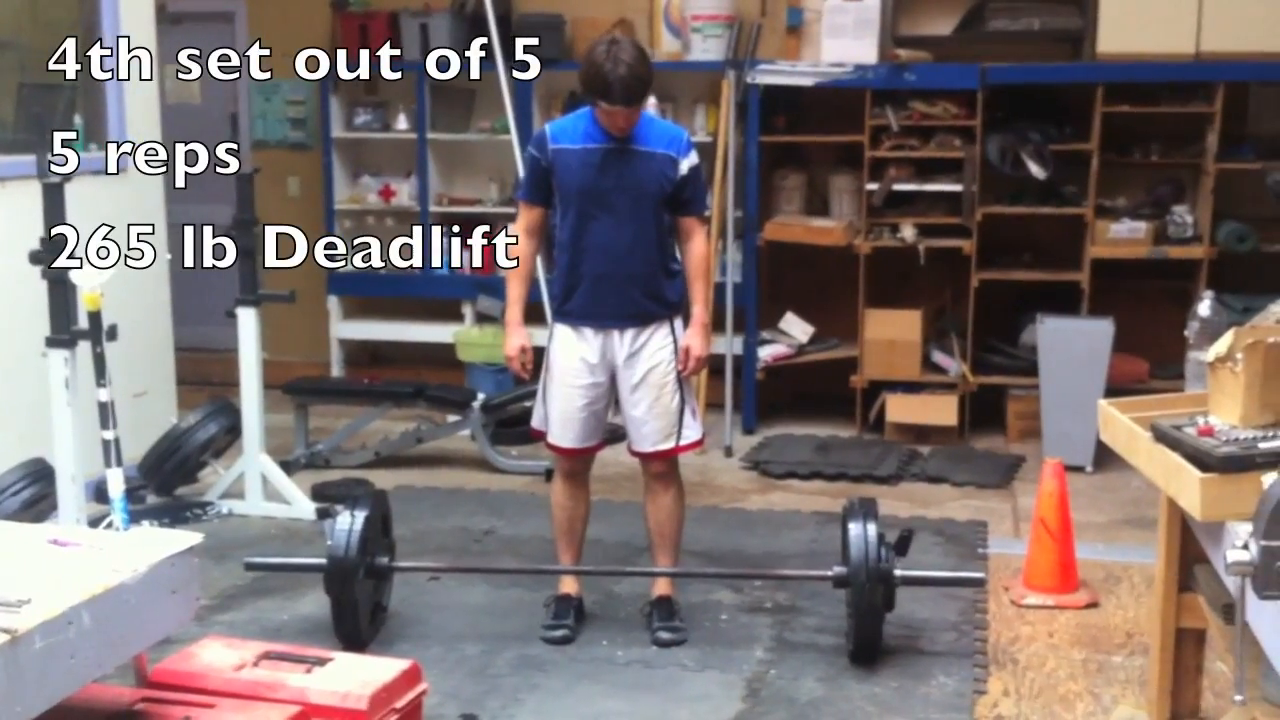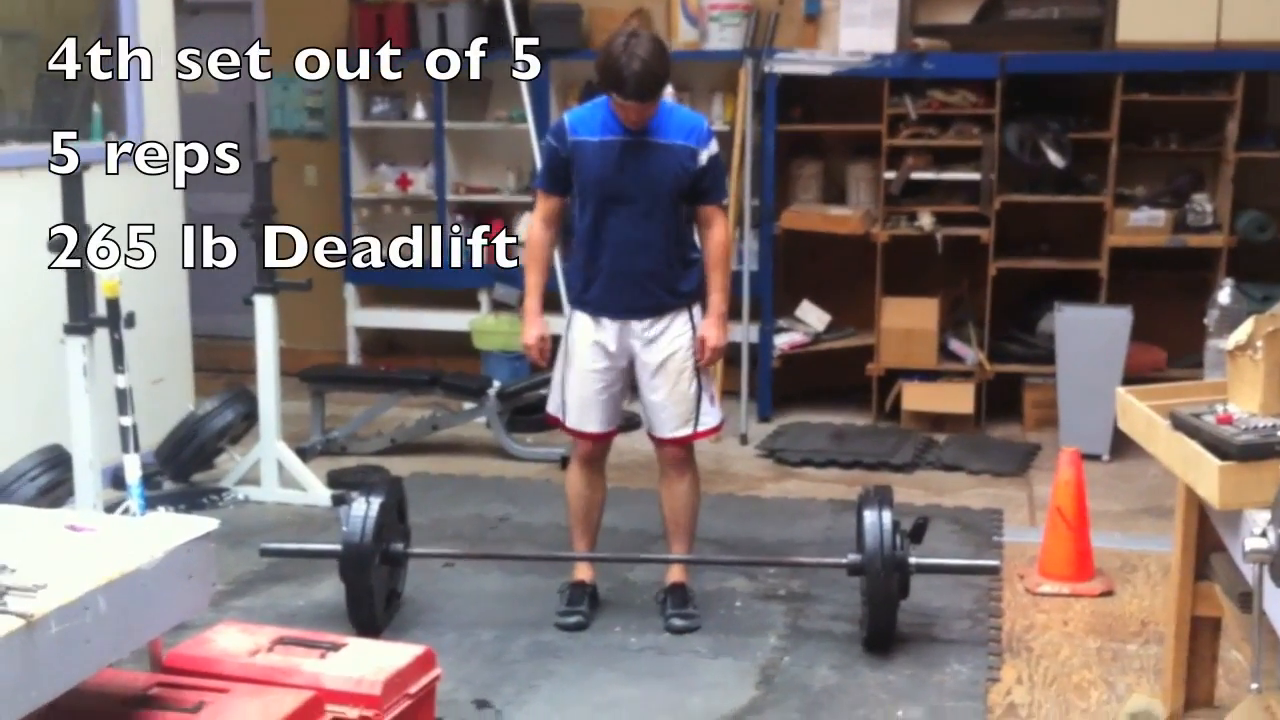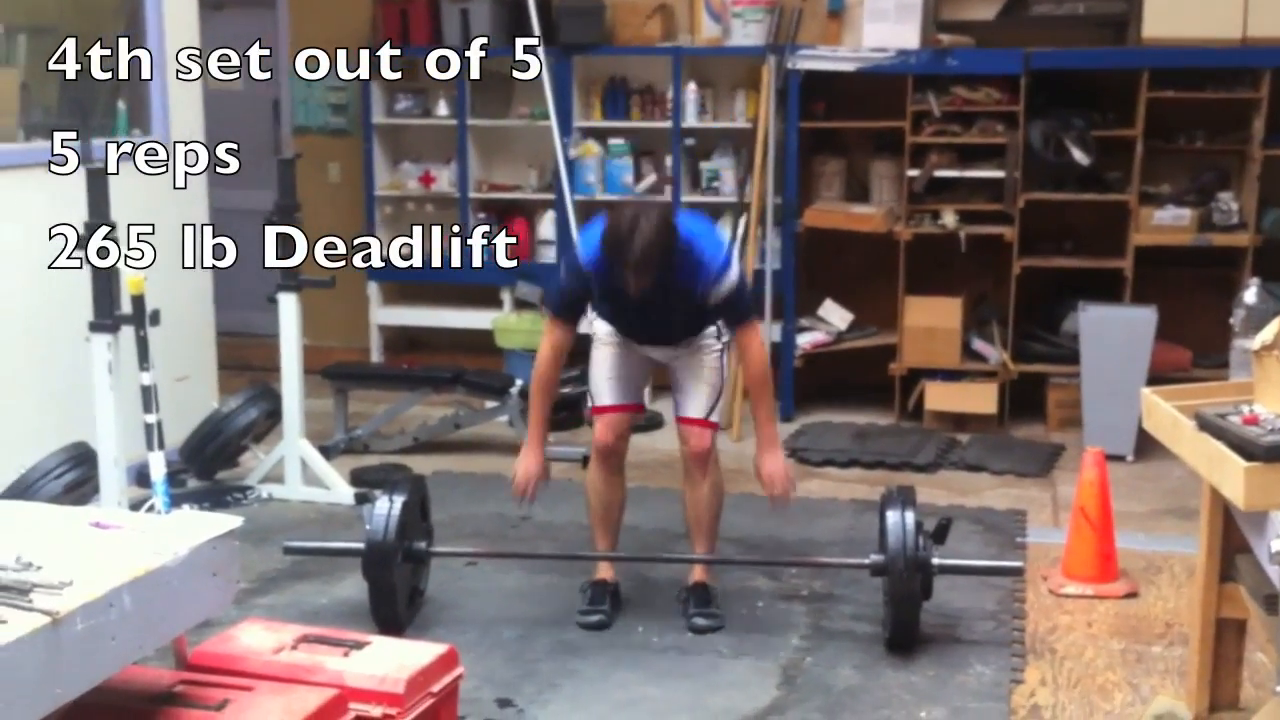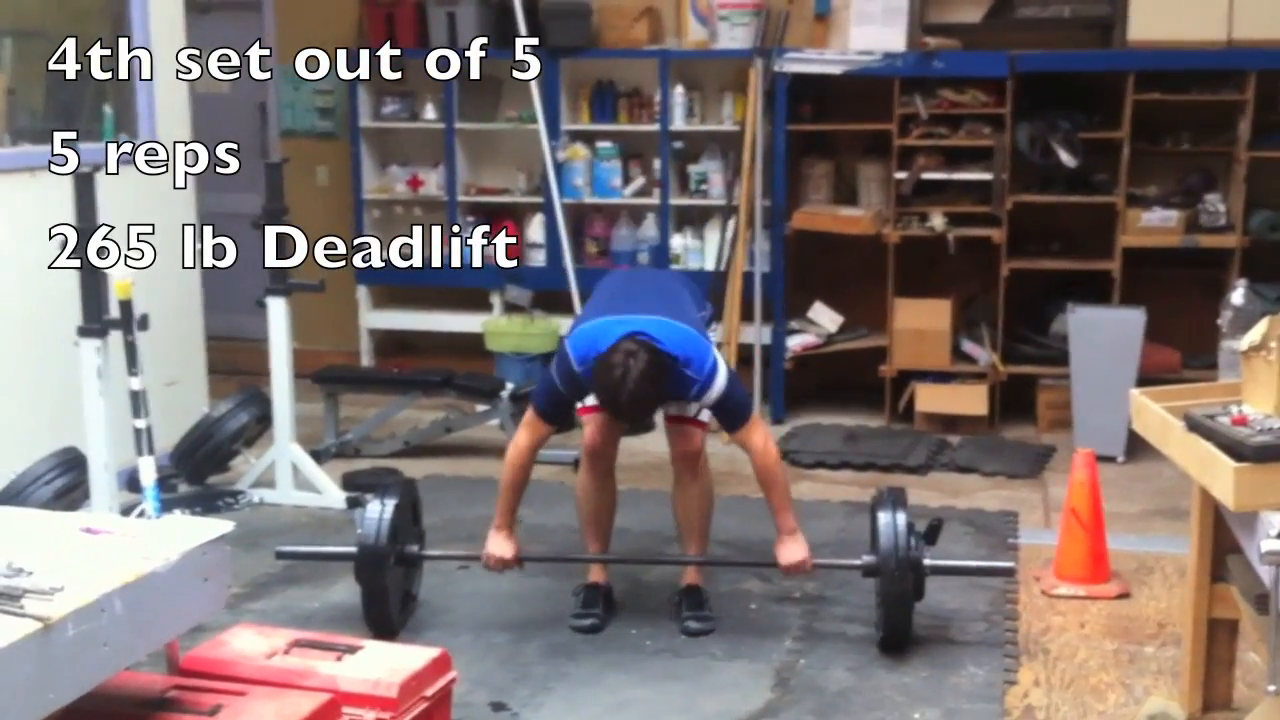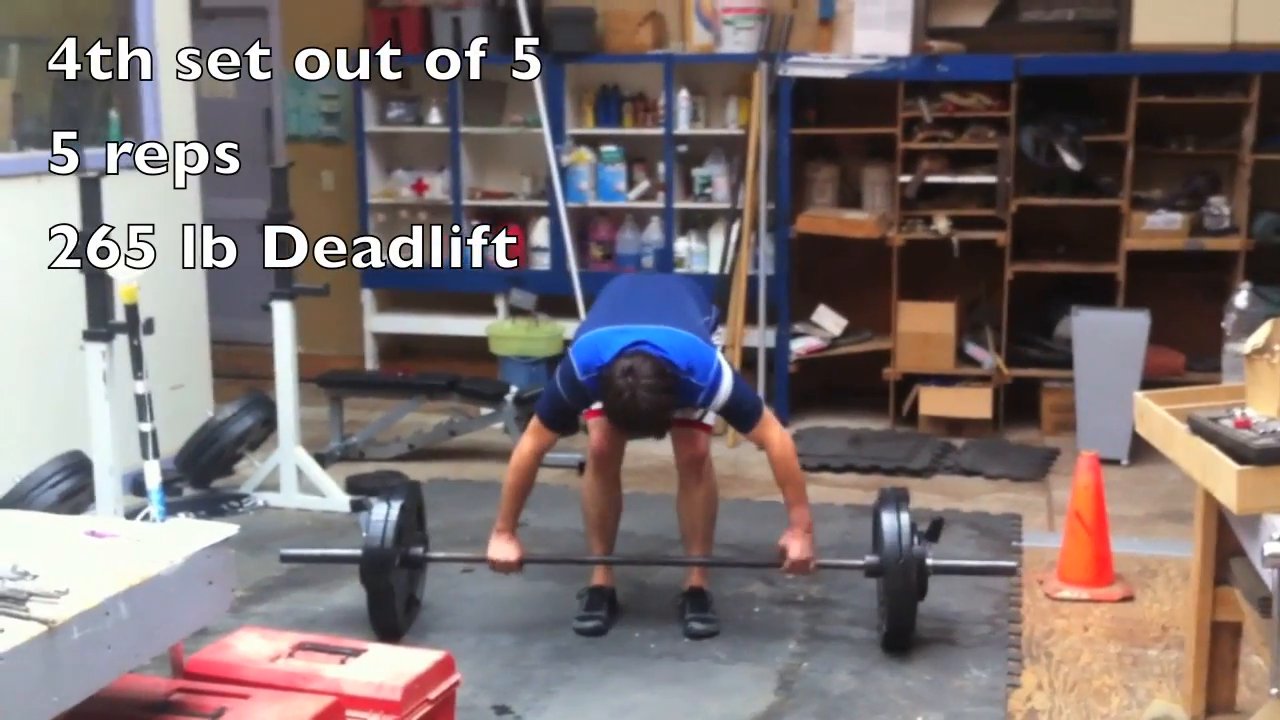
dt=0.4s
person 1, frame 1
left shoulder: (674, 146)
right shoulder: (552, 142)
left elbow: (693, 237)
right elbow: (527, 233)
left wrist: (699, 322)
right wrist: (514, 322)
left hip: (654, 329)
right hip: (575, 328)
left knee: (660, 463)
right knee: (570, 461)
left ankle: (663, 591)
right ankle: (568, 588)
person 1, frame 2
left shoulder: (694, 135)
right shoulder: (569, 132)
left elbow: (713, 225)
right elbow: (544, 222)
left wrist: (716, 314)
right wrist: (532, 310)
left hip: (671, 318)
right hip: (592, 316)
left knee: (675, 450)
right knee: (587, 448)
left ankle: (678, 577)
right ankle: (582, 574)
person 1, frame 3
left shoulder: (710, 256)
right shoulder: (587, 254)
left elbow: (752, 346)
right elbow: (553, 347)
left wrist: (769, 446)
right wrist: (533, 444)
left hip: (695, 337)
right hip: (620, 333)
left knee: (699, 445)
right knee: (606, 439)
left ankle: (700, 579)
right ankle: (604, 575)
person 1, frame 4
left shoulder: (697, 363)
right shoulder: (579, 359)
left elbow: (759, 443)
right elbow: (525, 440)
left wrist: (789, 534)
right wrist: (501, 529)
left knee: (690, 449)
right knee: (595, 445)
left ankle: (692, 582)
right ankle: (596, 578)
person 1, frame 5
left shoulder: (702, 370)
right shoulder: (582, 368)
left elbow: (776, 438)
right elbow: (531, 446)
left wrist: (800, 527)
right wrist: (503, 532)
left knee: (694, 454)
right knee: (601, 450)
left ankle: (696, 585)
right ankle: (600, 581)
